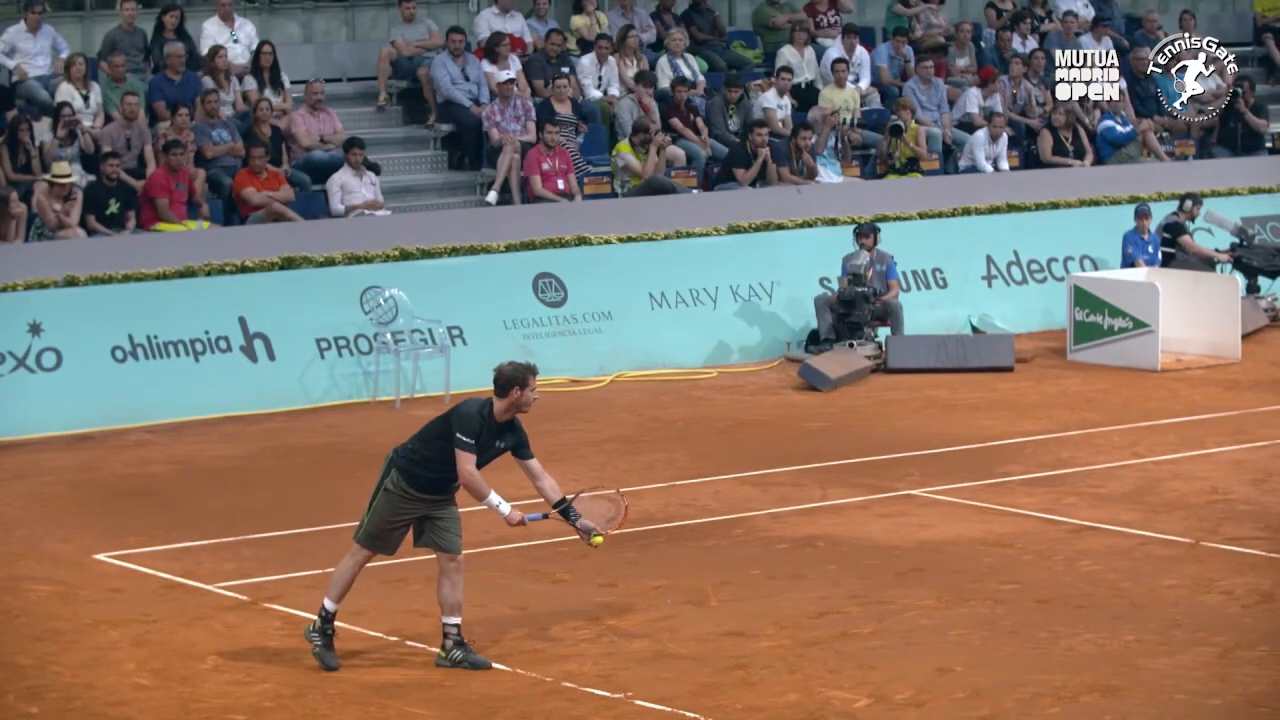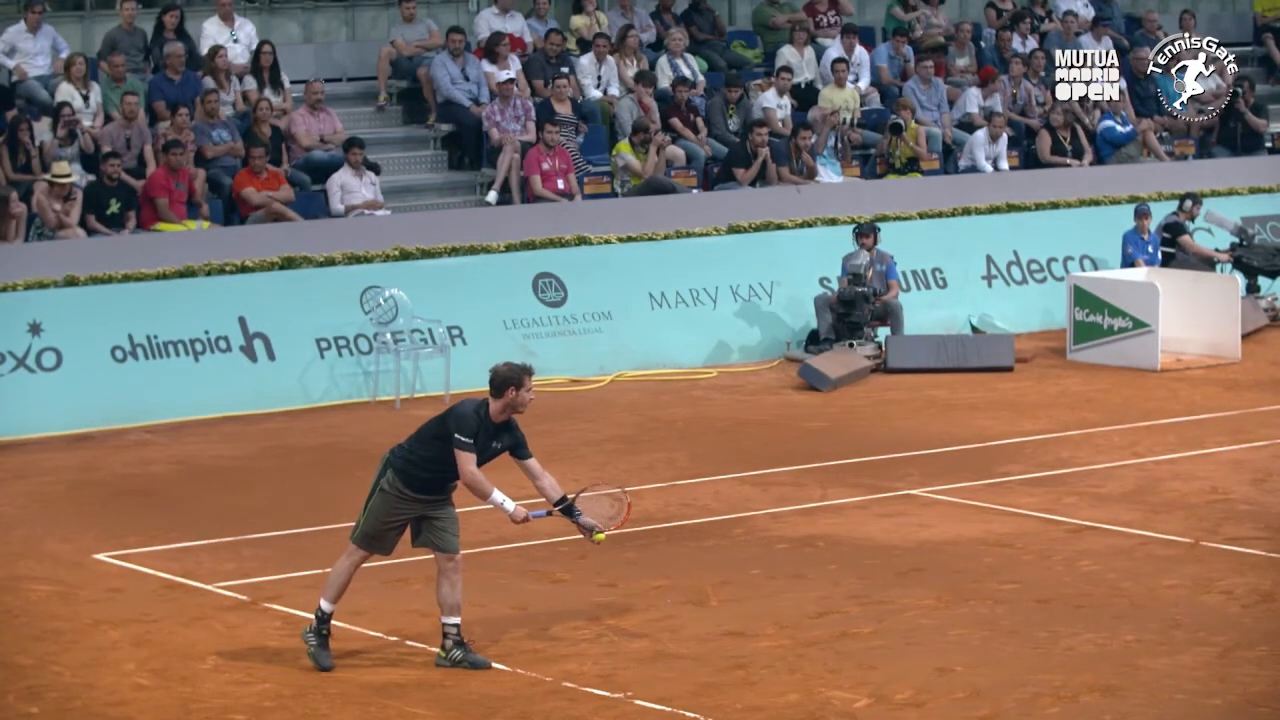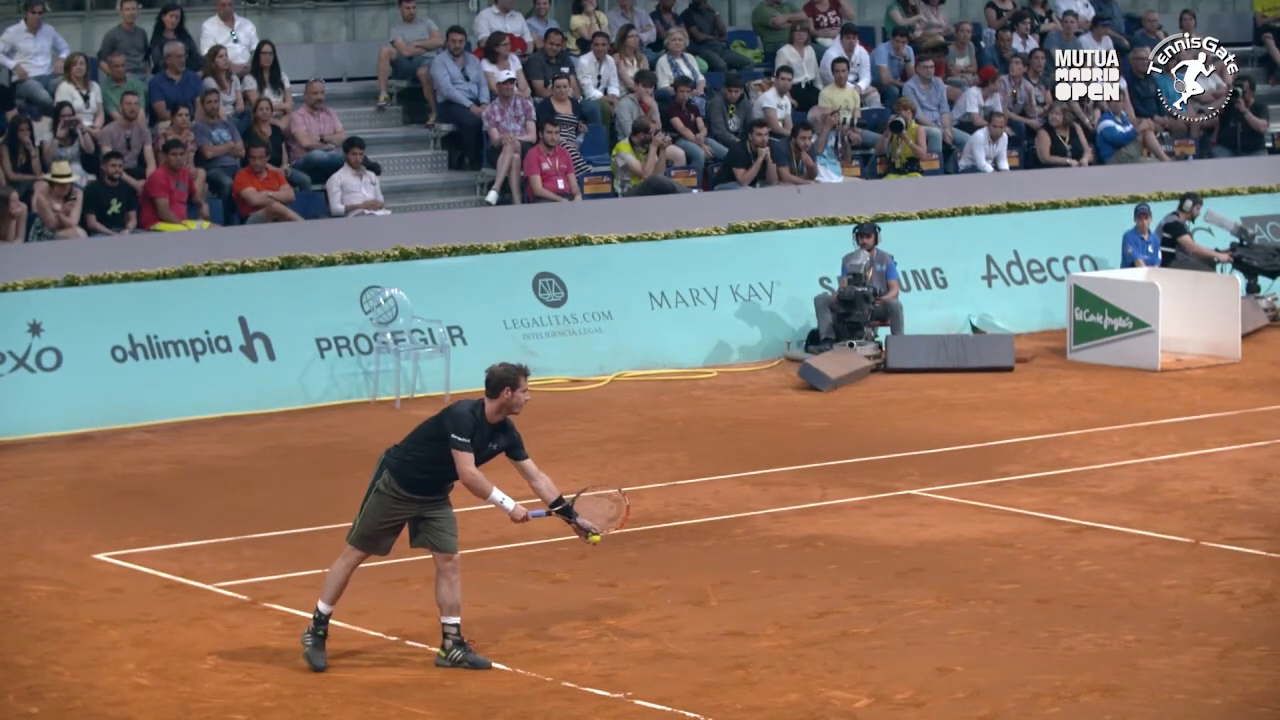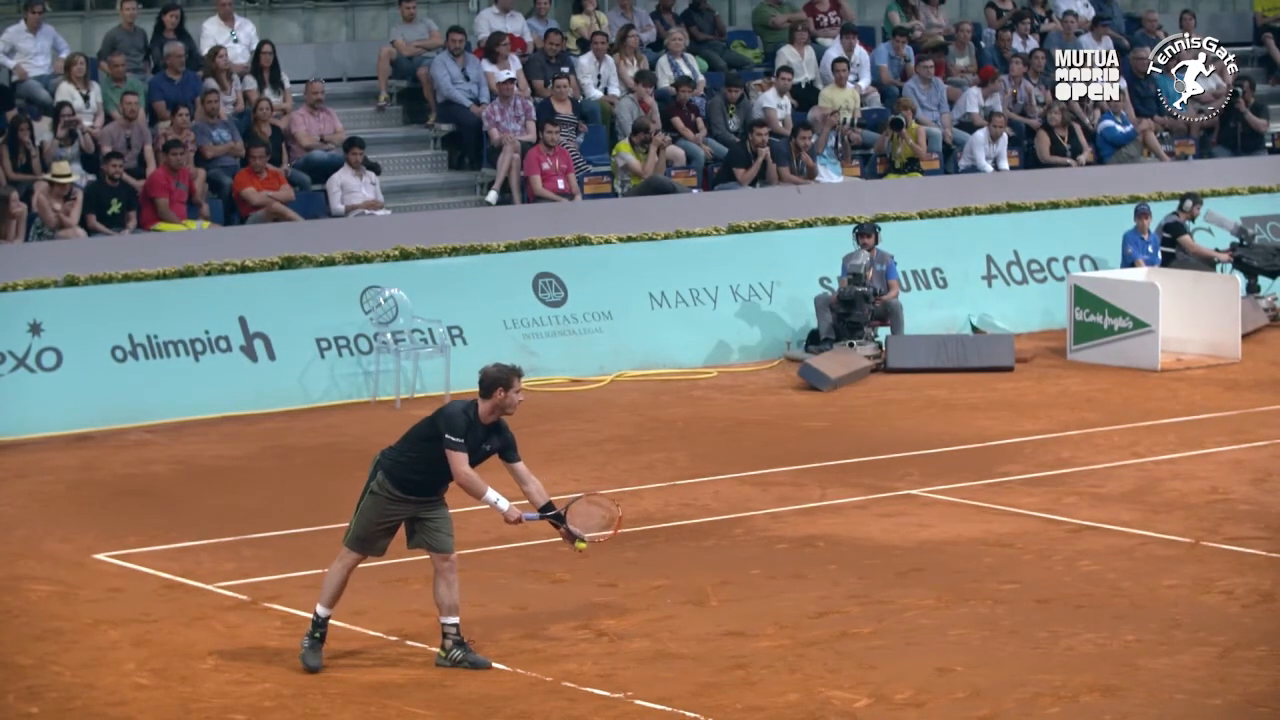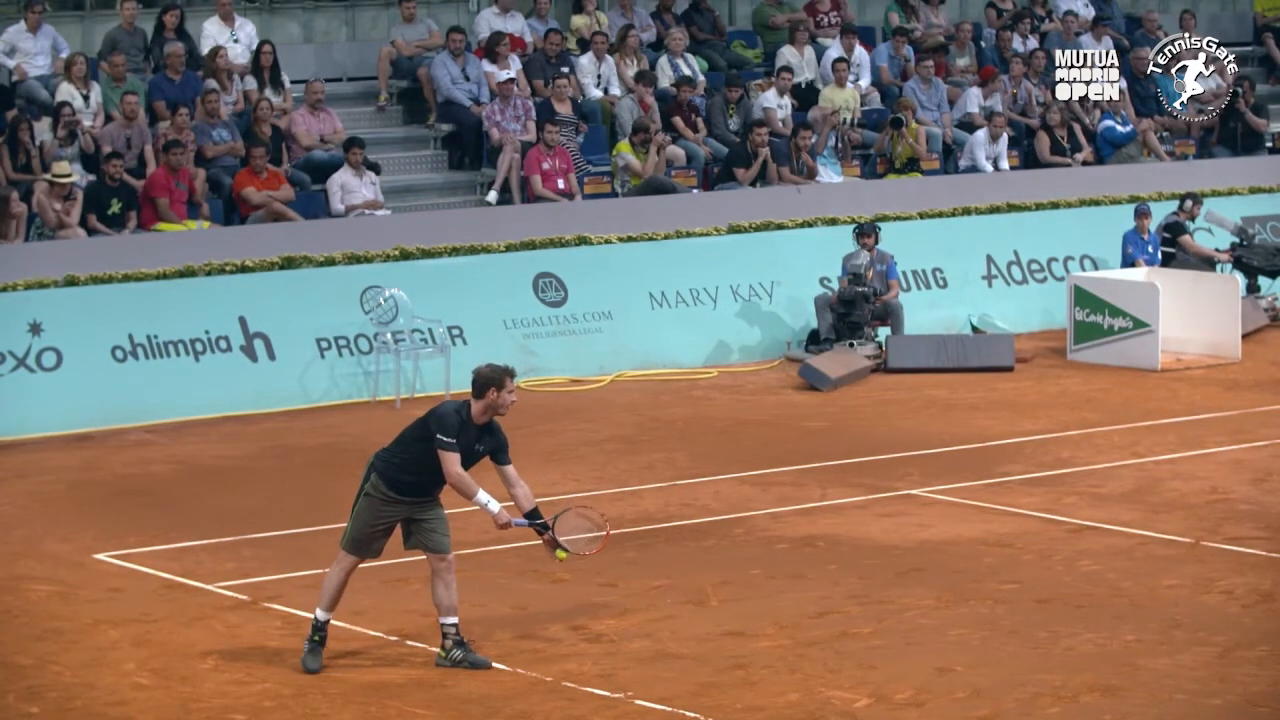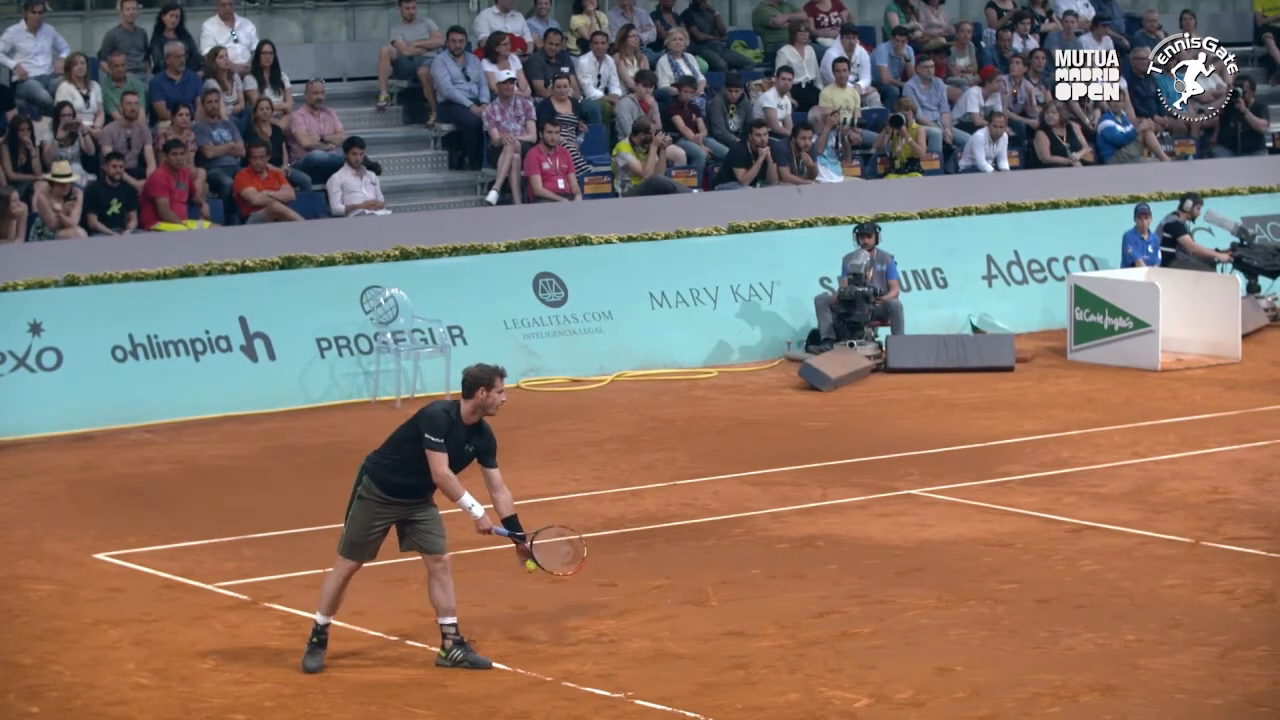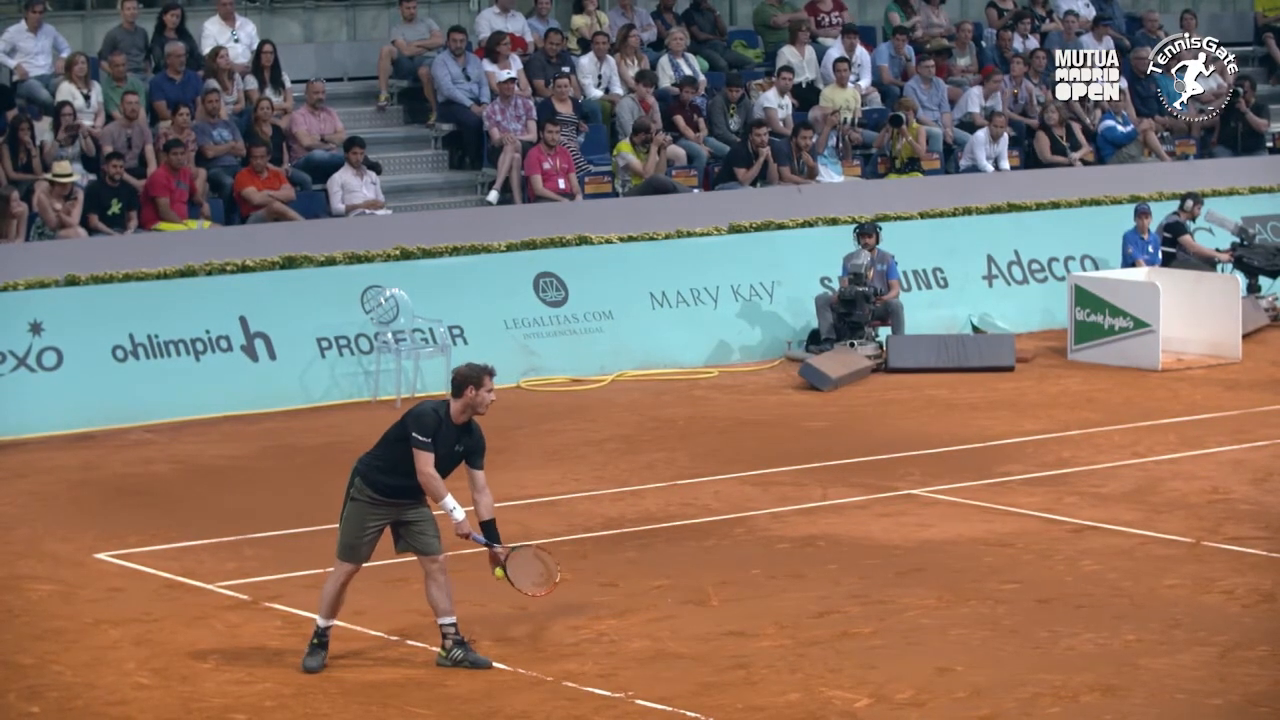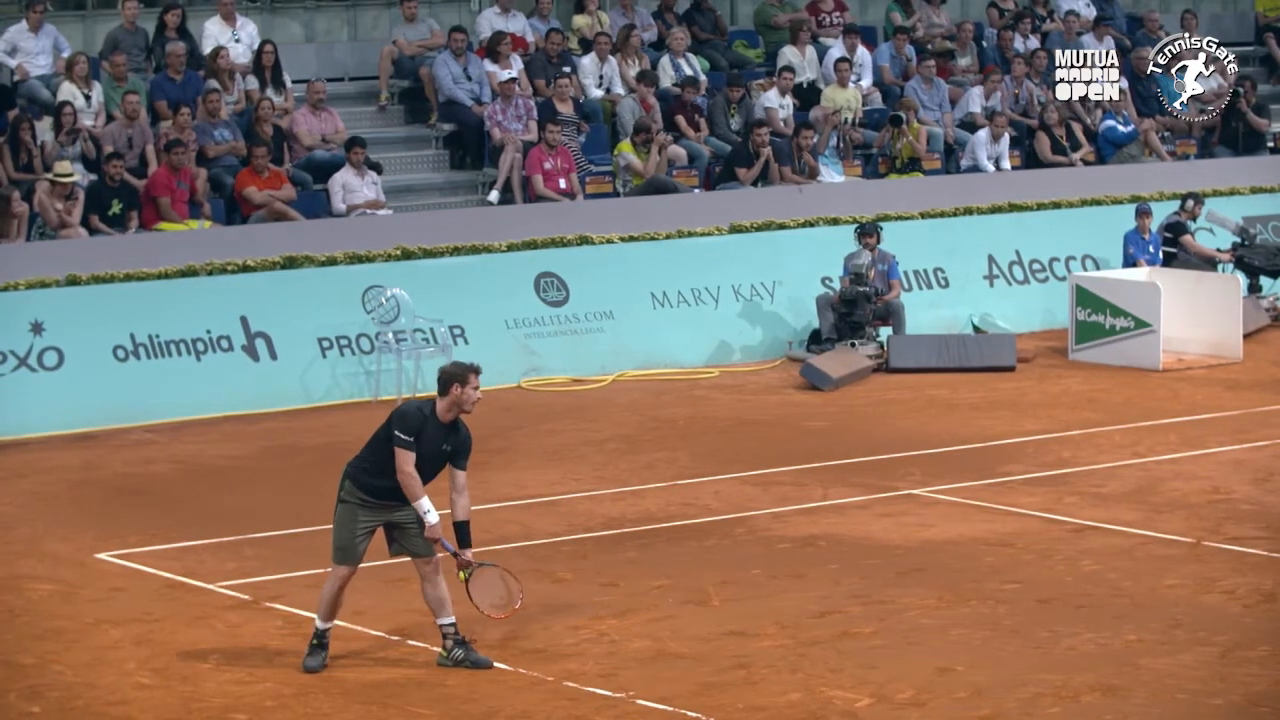
dt=0.3s
person 1, frame 1
left shoulder: (512, 431)
right shoulder: (470, 414)
left elbow: (541, 478)
right elbow: (467, 475)
left wrist: (573, 517)
right wrist: (505, 510)
left hip: (440, 494)
right hip: (402, 483)
left knee: (453, 561)
right knee: (362, 553)
left ankle: (452, 645)
right ankle: (322, 627)
person 1, frame 2
left shoulder: (509, 432)
right shoulder: (466, 415)
left elbow: (541, 478)
right elbow: (469, 475)
left wrist: (576, 516)
right wrist: (509, 507)
left hip: (437, 495)
right hip: (399, 484)
left knee: (451, 561)
right knee: (357, 553)
left ankle: (451, 644)
right ankle: (319, 628)
person 1, frame 3
left shoulder: (505, 433)
right shoulder: (462, 415)
left elbow: (537, 479)
right elbow: (468, 475)
left wrist: (571, 516)
right wrist: (508, 505)
left hip: (434, 495)
right hip: (394, 484)
left knee: (449, 561)
right knee: (354, 555)
left ankle: (451, 645)
right ankle: (317, 630)
person 1, frame 4
left shoulder: (500, 433)
right shoulder: (456, 416)
left elbow: (528, 482)
right elbow: (462, 474)
left wrist: (559, 522)
right wrist: (503, 506)
left hip: (429, 496)
right hip: (389, 486)
left knee: (447, 561)
right knee: (350, 557)
left ankle: (451, 644)
right ankle: (315, 634)
person 1, frame 5
left shoulder: (493, 435)
right shoulder: (448, 415)
left elbow: (516, 486)
right elbow: (454, 474)
left wrist: (542, 528)
right wrist: (493, 508)
left hip: (424, 497)
right hip: (384, 488)
left knee: (444, 561)
right knee: (348, 560)
left ankle: (451, 645)
right ankle: (316, 637)
person 1, frame 6
left shoulder: (483, 436)
right shoulder: (437, 416)
left elbow: (498, 490)
right elbow: (441, 475)
left wrist: (519, 536)
right wrist: (476, 512)
left hip: (417, 498)
right hip: (377, 491)
left knee: (440, 562)
right knee: (347, 565)
left ankle: (451, 645)
right ankle: (317, 639)
person 1, frame 7
left shoulder: (473, 436)
right shoulder: (426, 415)
left elbow: (481, 491)
right elbow: (425, 474)
left wrist: (493, 541)
right wrist: (457, 515)
left hip: (411, 499)
right hip: (369, 493)
left knee: (436, 563)
right knee: (346, 568)
left ankle: (452, 645)
right ankle: (319, 641)
person 1, frame 8
left shoulder: (460, 436)
right shoulder: (411, 414)
left elbow: (460, 492)
right elbow: (405, 472)
left wrist: (464, 544)
right wrist: (430, 517)
left hip: (403, 501)
right hip: (361, 496)
left knee: (430, 564)
right knee: (343, 572)
left ankle: (452, 644)
right ankle: (319, 641)
